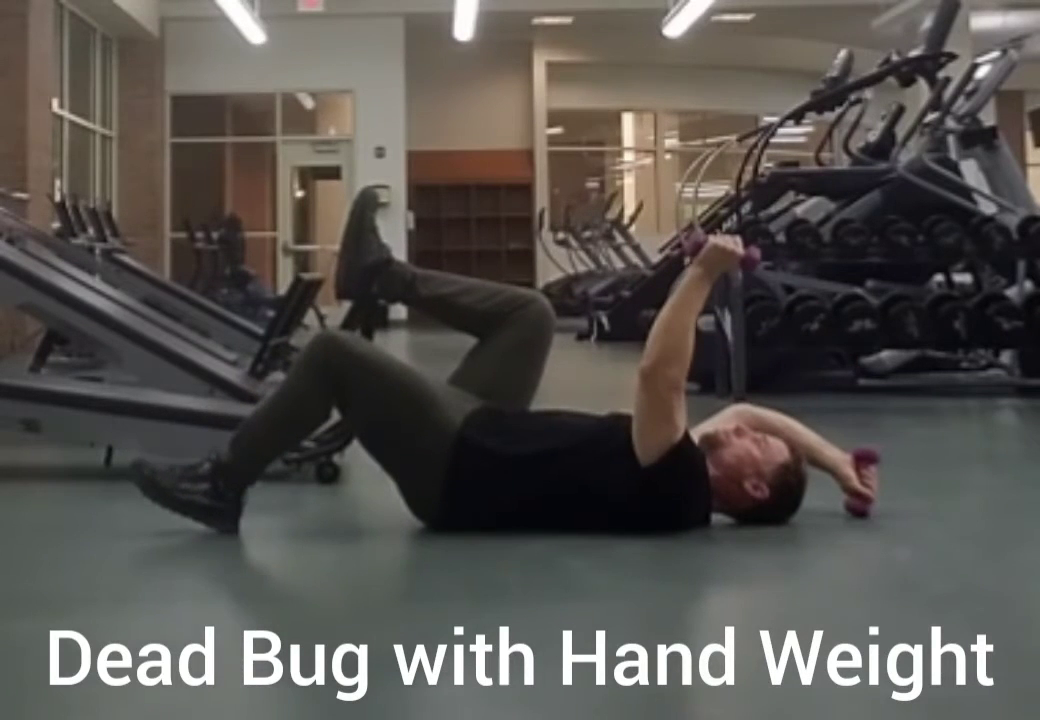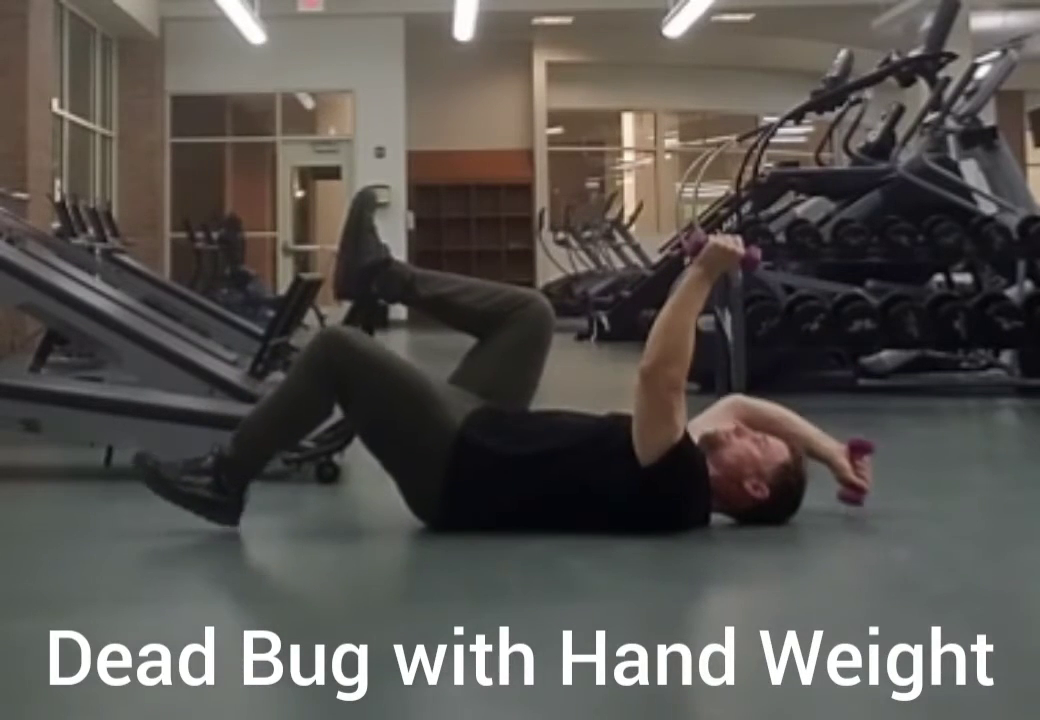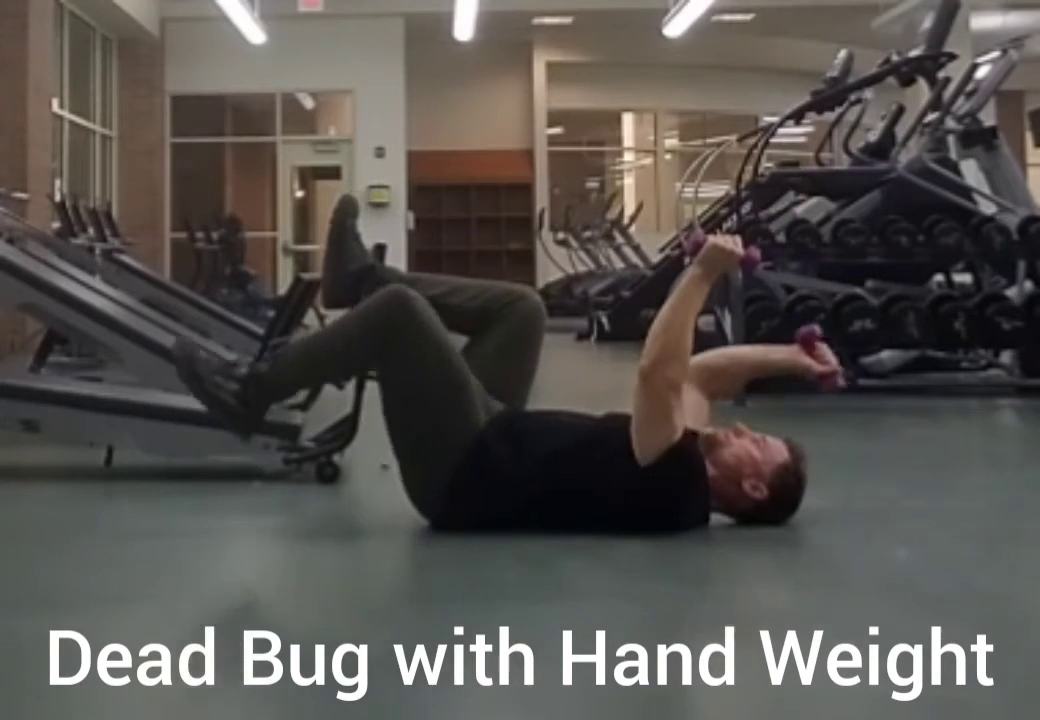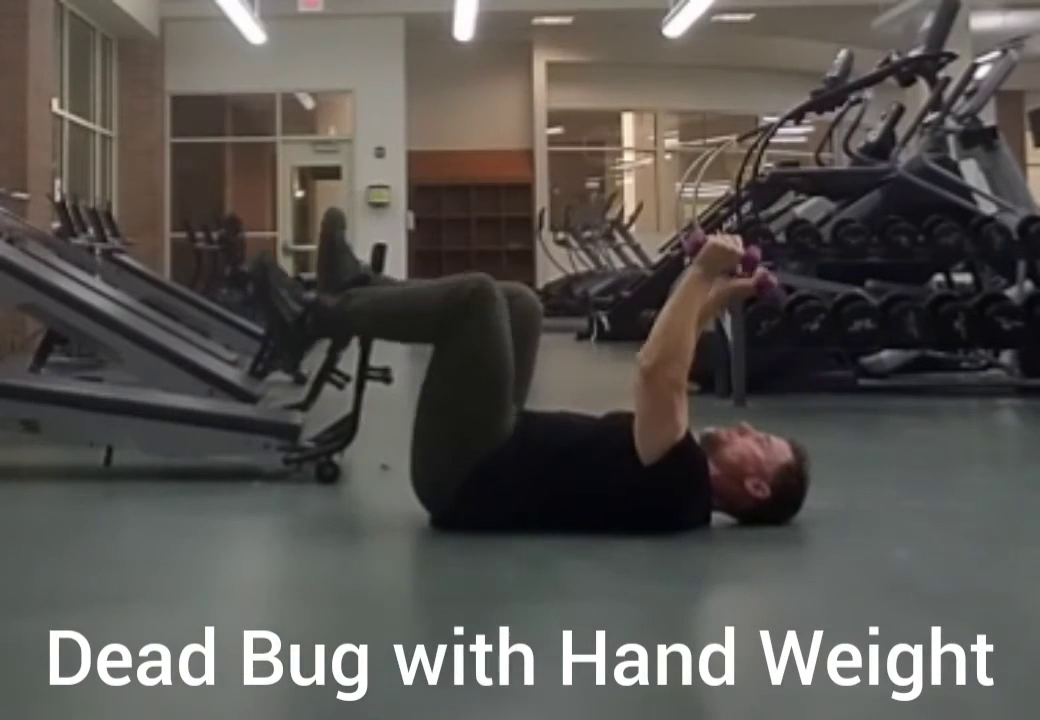
dt=0.3s
person 1, frame 1
left shoulder: (675, 488)
right shoulder: (693, 474)
left elbow: (658, 375)
right elbow: (749, 410)
left wrist: (701, 274)
right wrist: (838, 460)
left hip: (458, 468)
right hip: (484, 438)
left knee: (333, 354)
right knee: (530, 311)
left ankle: (221, 487)
right ankle: (382, 276)
person 1, frame 2
left shoulder: (676, 490)
right shoulder: (694, 474)
left elbow: (658, 375)
right elbow: (739, 402)
left wrist: (701, 274)
right wrist: (832, 450)
left hip: (458, 469)
right hip: (486, 436)
left knee: (338, 348)
right knee: (530, 310)
left ankle: (224, 479)
right ankle: (382, 276)
person 1, frame 3
left shoulder: (676, 487)
right shoulder: (688, 466)
left elbow: (659, 372)
right elbow: (700, 371)
left wrist: (703, 273)
right wrist: (796, 359)
left hip: (466, 475)
right hip: (491, 449)
left knee: (402, 309)
right knee: (520, 307)
left ankle: (250, 393)
right ankle: (371, 279)
person 1, frame 4
left shoulder: (680, 487)
right shoulder: (697, 467)
left elbow: (658, 374)
right elbow: (657, 367)
left wrist: (700, 275)
right wrist: (717, 295)
left hip: (468, 478)
right hip: (501, 462)
left knee: (478, 296)
right knee: (515, 305)
left ankle: (338, 309)
right ankle: (357, 292)
